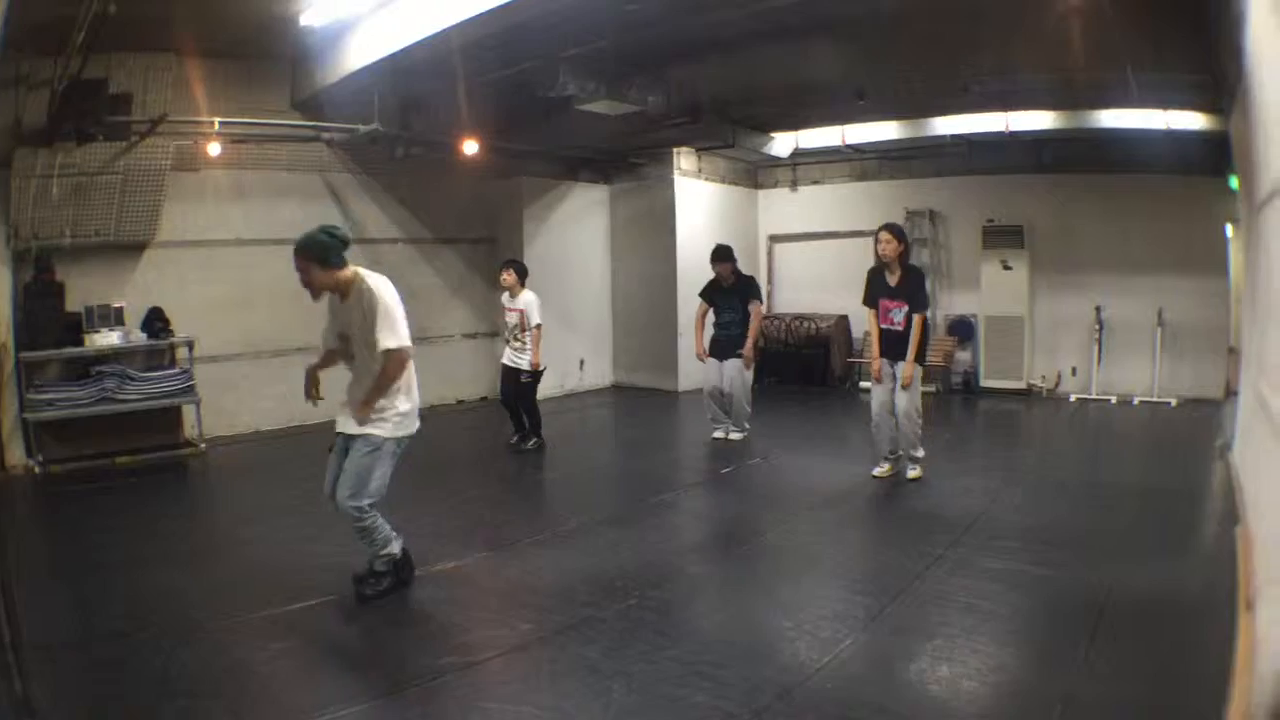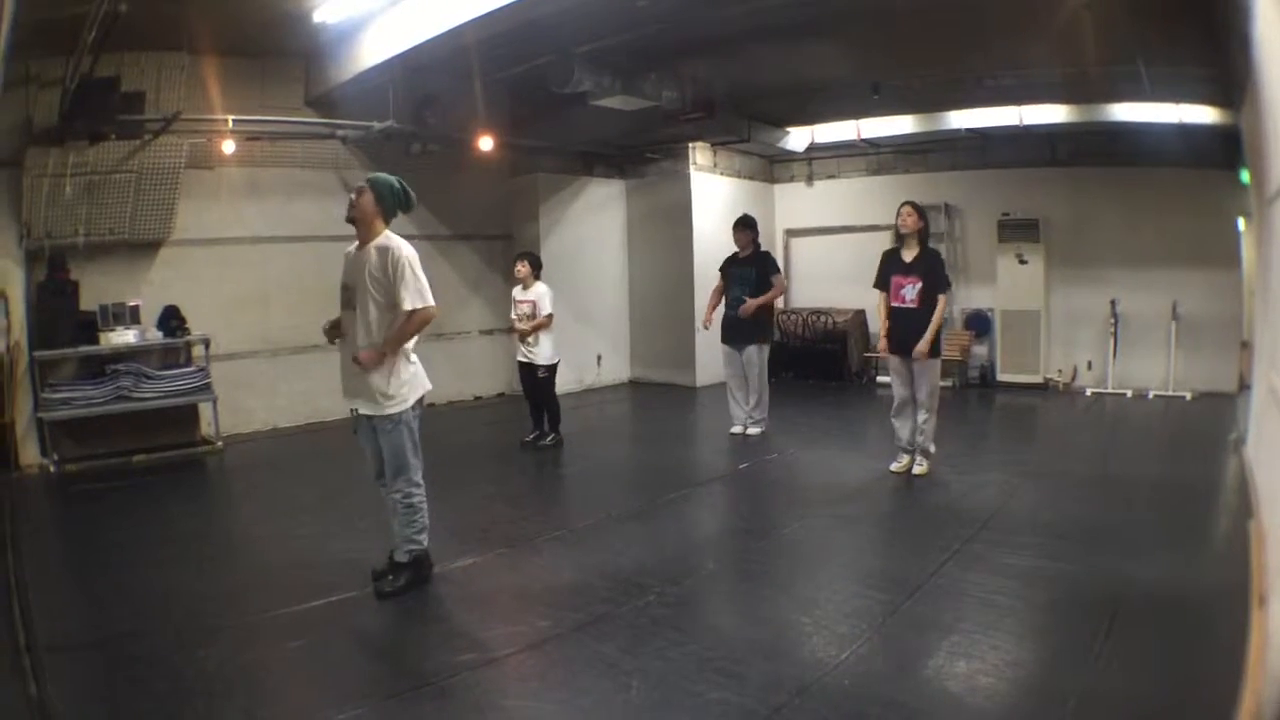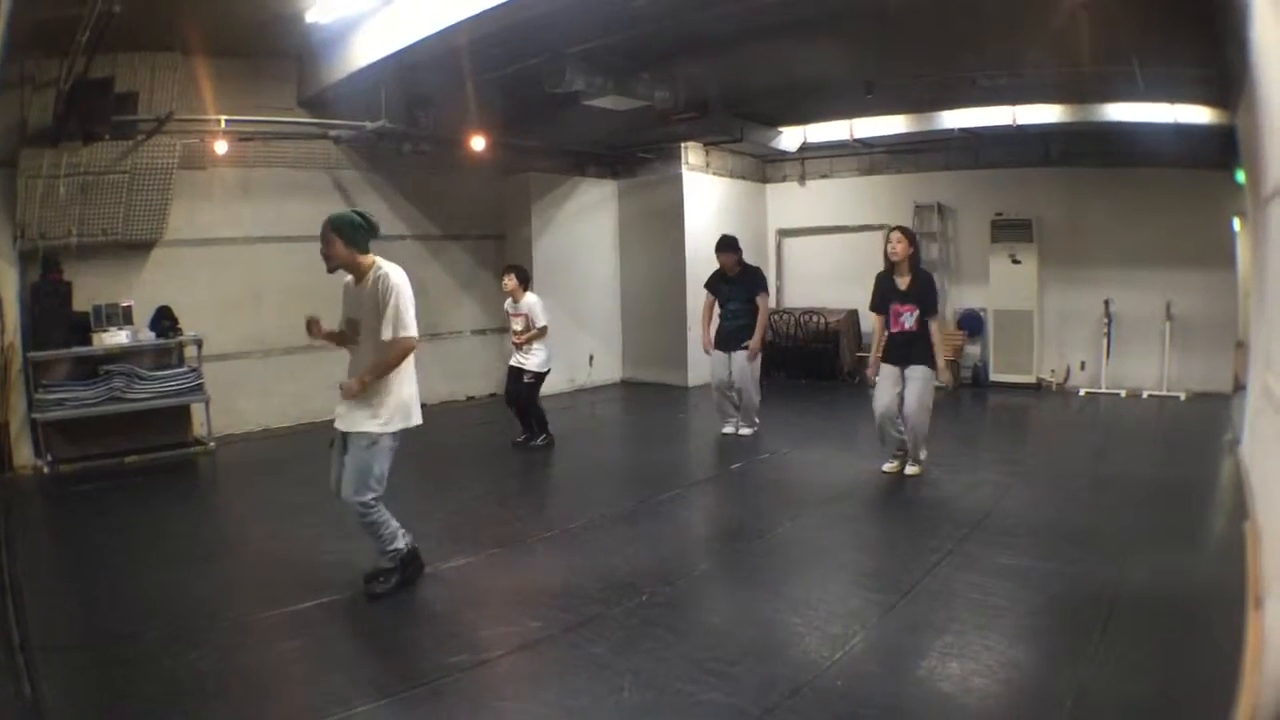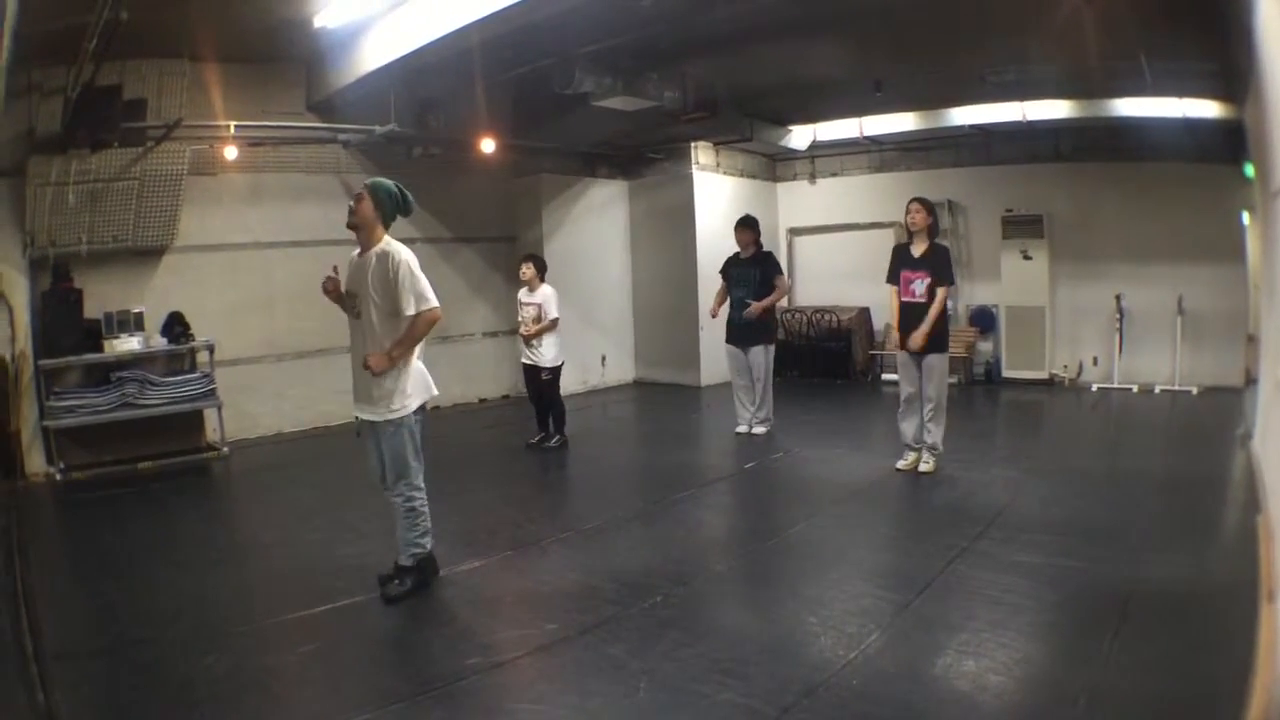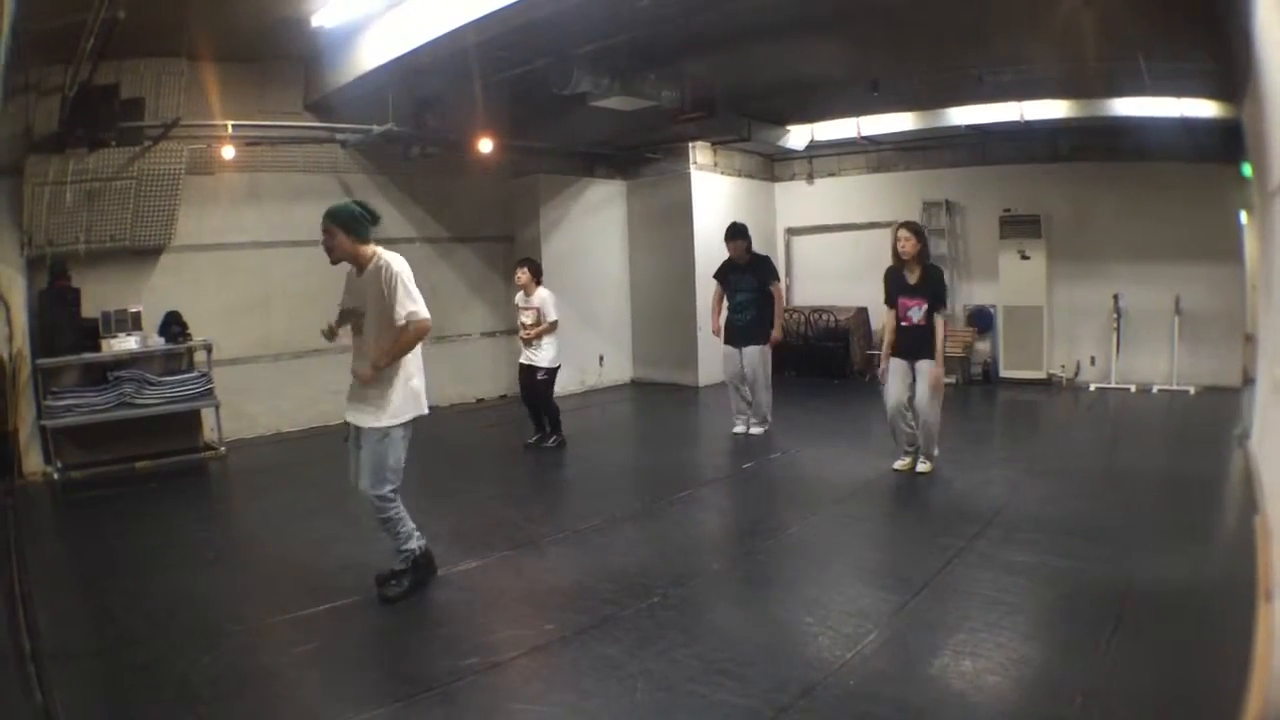
dt=0.7s
person 1, frame 1
left shoulder: (375, 290)
right shoulder: (335, 298)
left elbow: (400, 353)
left wrist: (368, 403)
right wrist: (316, 369)
left hip: (388, 414)
right hip: (359, 412)
left knee: (354, 499)
right knee: (335, 492)
left ankle: (393, 564)
right ankle: (388, 556)
person 1, frame 2
left shoulder: (396, 251)
right shoulder: (352, 253)
left elbow: (425, 311)
left wrist: (380, 352)
right wrist: (337, 327)
left hip: (394, 387)
right hip: (364, 388)
left knee: (405, 480)
right knee: (386, 479)
left ankle: (413, 559)
right ankle: (404, 554)
person 1, frame 3
left shoulder: (390, 279)
right shoulder: (349, 285)
left elbow: (406, 342)
left wrist: (363, 380)
right wrist: (324, 334)
left hip: (383, 409)
right hip: (356, 405)
left knee: (359, 494)
right knee: (343, 488)
left ankle: (402, 557)
right ankle: (396, 553)
person 1, frame 4
left shoulder: (396, 256)
right shoulder: (355, 259)
left elbow: (430, 313)
left wrist: (390, 358)
right wrist: (338, 297)
left hip: (399, 391)
right hip: (370, 392)
left knee: (406, 483)
right knee: (391, 481)
left ankle: (417, 562)
right ankle: (412, 558)
person 1, frame 5
left shoulder: (391, 267)
right shoulder: (353, 274)
left elbow: (420, 325)
left wrist: (378, 364)
right wrist: (336, 326)
left hip: (393, 399)
right hip: (364, 399)
left knee: (378, 488)
right knee: (366, 484)
left ankle: (415, 559)
right ankle: (409, 557)
person 2, frame 1
left shoulder: (915, 275)
right shoulder: (874, 275)
left elbow: (918, 320)
right elbow: (872, 316)
left wrist: (910, 362)
right wrist: (875, 356)
left hip: (908, 351)
right hip: (884, 351)
left knee: (906, 407)
right knee: (879, 408)
left ankle: (914, 458)
right ankle: (889, 458)
person 2, frame 2
left shoulder: (932, 257)
right shoulder: (889, 257)
left elbow: (941, 301)
right elbow: (883, 298)
left wrist: (927, 339)
right wrist: (882, 335)
left hip: (924, 341)
right hip: (897, 341)
left knee: (925, 400)
right knee: (901, 399)
left ankle: (924, 454)
right ankle: (905, 452)
person 2, frame 3
left shoulder: (924, 280)
right shoulder: (882, 280)
left elbow: (933, 323)
right elbow: (879, 322)
left wrist: (941, 363)
right wrist: (873, 358)
left hip: (920, 357)
right hip: (892, 356)
left knee: (914, 411)
right knee: (883, 410)
left ankle: (915, 457)
right ankle: (898, 453)
person 2, frame 4
left shoulder: (940, 253)
right shoulder: (899, 252)
left elbow: (942, 296)
right elbow: (895, 293)
left wrist: (923, 330)
right wrist: (895, 329)
left hip: (931, 336)
right hip: (905, 336)
left knee: (933, 396)
right knee: (908, 395)
left ankle: (931, 451)
right ankle: (912, 449)
person 2, frame 5
left shoulder: (934, 274)
right shoulder: (892, 275)
left elbow: (939, 319)
right elbow: (891, 316)
left wrist: (939, 362)
right wrist: (883, 358)
left hip: (928, 352)
right hip: (900, 351)
left knee: (925, 406)
right knee: (895, 403)
left ankle: (926, 454)
right ankle: (908, 450)
person 3, frame 1
left shoulder: (748, 284)
right shoulder: (712, 286)
left elbow: (756, 314)
right elbow: (700, 315)
left wrist: (749, 345)
right wrist: (699, 343)
left hip: (740, 348)
right hip: (717, 346)
left knee: (734, 389)
right knee: (711, 388)
left ankle: (738, 427)
right ankle: (721, 425)
person 3, frame 2
left shoulder: (764, 259)
right shoulder: (730, 262)
left elbow: (780, 287)
right elbow: (719, 289)
left wrist: (756, 302)
right wrist: (709, 311)
left hip: (756, 328)
right hip: (731, 327)
left knee: (756, 377)
right knee: (734, 377)
left ankle: (757, 421)
right ankle: (739, 420)
person 3, frame 3
left shoulder: (754, 275)
right shoulder: (717, 277)
left elbow: (763, 307)
right elbow: (708, 305)
left wrist: (757, 338)
right wrist: (706, 334)
left hip: (747, 339)
right hip: (723, 337)
left knee: (744, 382)
right knee: (719, 381)
left ankle: (749, 421)
right ankle: (730, 421)
person 3, frame 4
left shoulder: (766, 259)
right shoulder: (732, 262)
left elbow: (782, 288)
right elbow: (724, 290)
left wrist: (763, 304)
right wrist: (716, 304)
left hip: (761, 329)
right hip: (735, 329)
left knee: (761, 377)
right knee: (739, 378)
left ankle: (762, 420)
right ankle: (744, 419)
person 3, frame 5
left shoulder: (763, 264)
right shoulder: (726, 267)
left elbow: (777, 296)
right elbow: (718, 296)
left wrist: (777, 327)
right wrist: (715, 321)
left hip: (758, 333)
right hip: (733, 331)
left knee: (756, 377)
right knee: (733, 376)
left ankle: (760, 420)
right ankle: (741, 419)
person 4, frame 1
left shoulder: (529, 298)
right shoulder: (504, 297)
left elbow: (536, 328)
left wrist: (535, 354)
right wrist: (508, 339)
left hip: (528, 360)
right hip: (510, 357)
left knee: (527, 399)
right knee: (507, 396)
left ankle: (536, 437)
right ankle: (520, 431)
person 4, frame 2
left shoulder: (542, 290)
right shoulder: (516, 292)
left elbow: (547, 319)
left wrist: (528, 327)
right wrist: (517, 327)
left hip: (543, 354)
right hip: (524, 354)
left knee: (546, 394)
right knee: (531, 394)
left ankle: (554, 433)
right ankle: (538, 430)
person 4, frame 3
left shoulder: (532, 301)
right shoulder: (508, 304)
left elbow: (543, 329)
left wrist: (524, 339)
right wrist: (514, 338)
left hip: (536, 360)
right hip: (518, 359)
left knee: (527, 399)
right knee: (511, 397)
left ankle: (545, 434)
right ankle: (528, 431)
person 4, frame 4
left shoulder: (547, 292)
right shoulder: (521, 294)
left elbow: (554, 321)
left wrist: (534, 331)
right wrist: (522, 329)
left hip: (547, 356)
right hip: (529, 355)
left knee: (551, 396)
right knee: (535, 396)
left ankle: (559, 434)
right ankle: (543, 432)
person 4, frame 5
left shoulder: (544, 295)
right shoulder: (518, 298)
left elbow: (553, 324)
left wrist: (535, 333)
right wrist: (522, 333)
left hip: (546, 356)
right hip: (527, 356)
left knee: (543, 396)
right knee: (528, 396)
left ankle: (556, 434)
right ankle: (540, 431)
